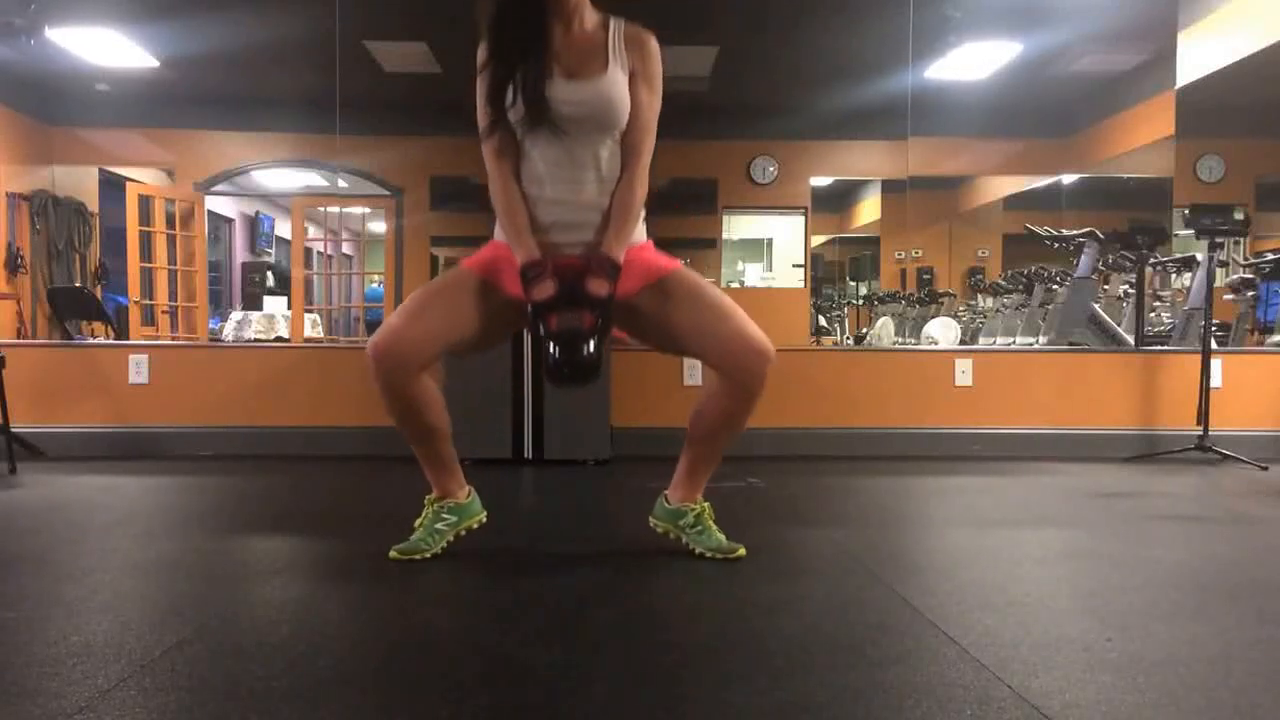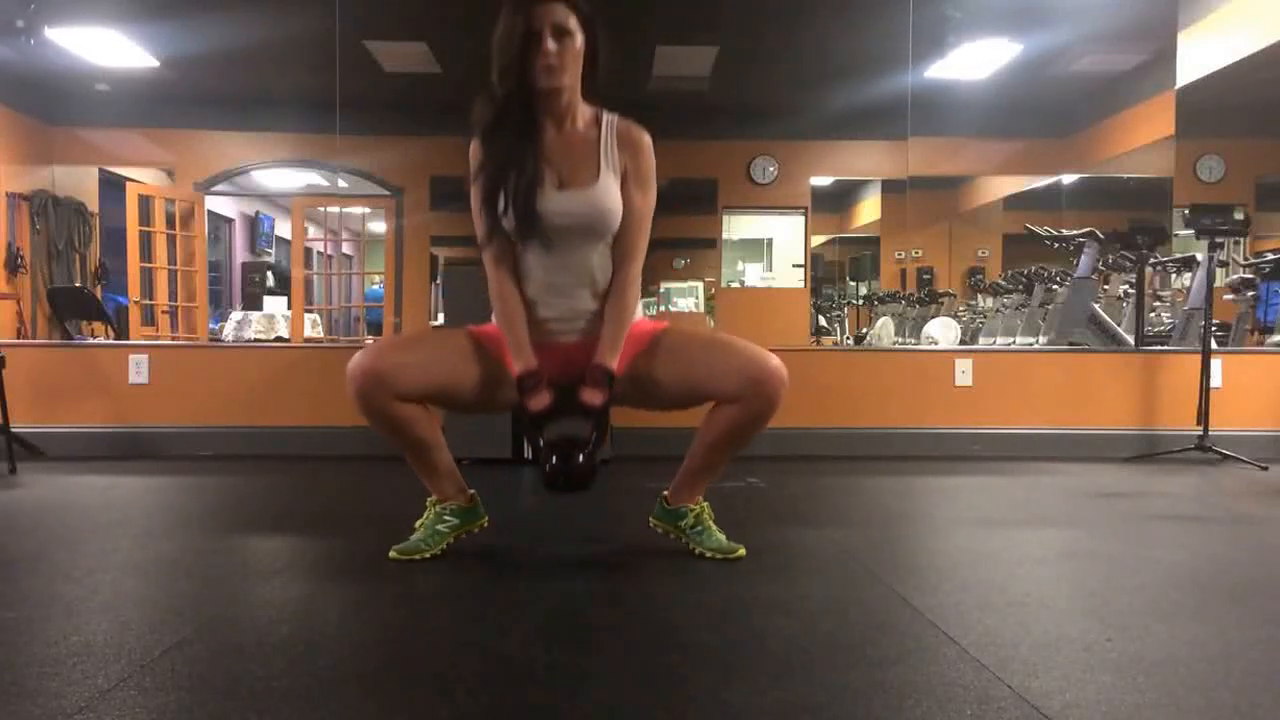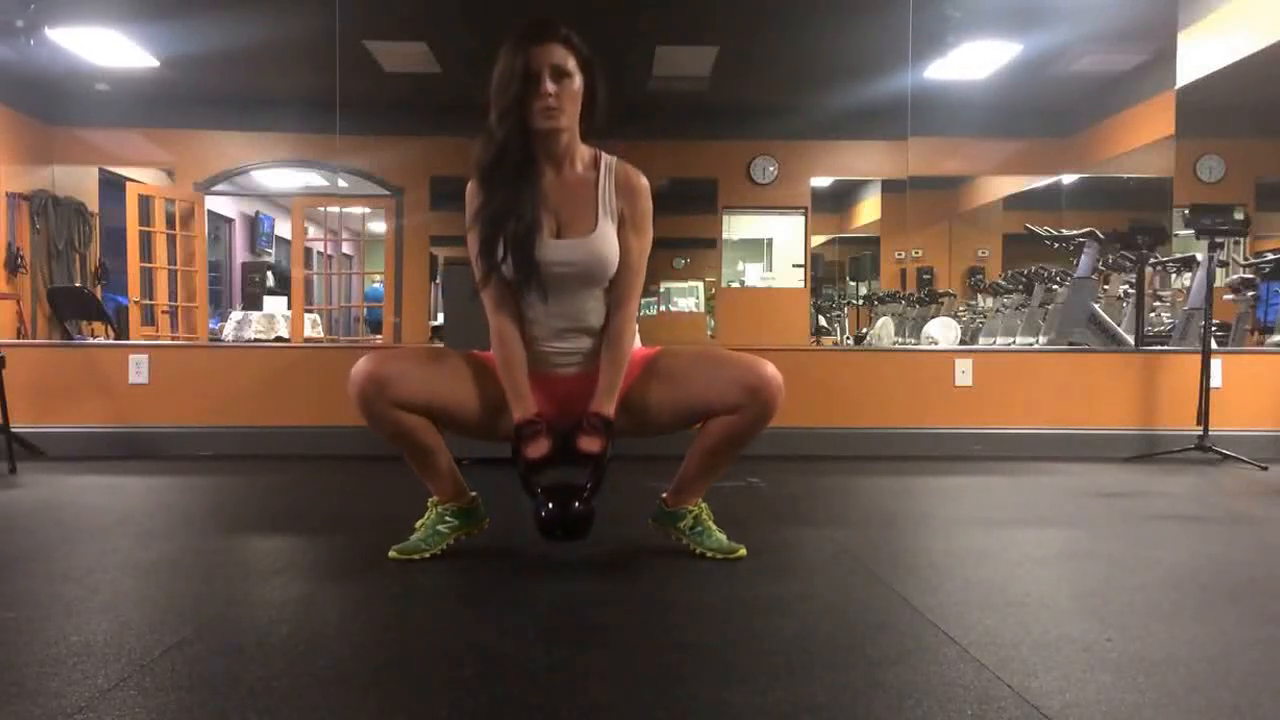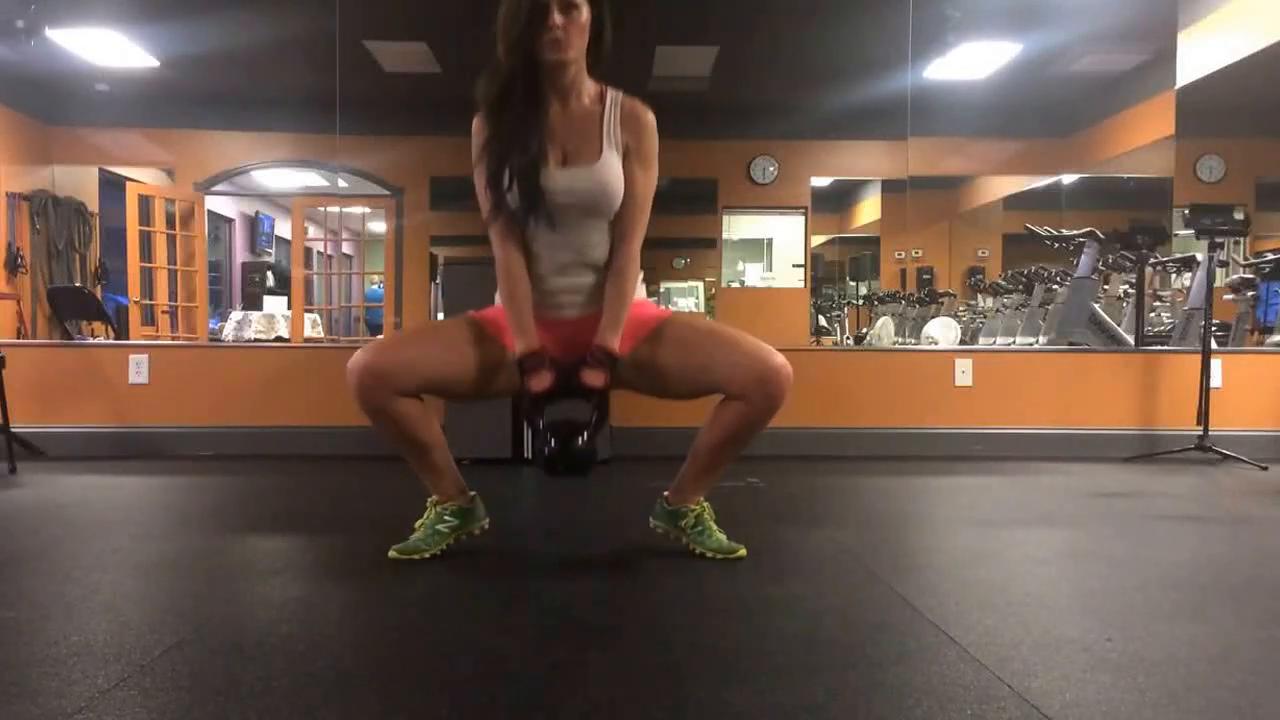
dt=0.3s
person 1, frame 1
right shoulder: (500, 45)
left elbow: (637, 163)
right elbow: (500, 162)
left wrist: (607, 260)
right wrist: (532, 265)
left hip: (623, 253)
right hip: (518, 253)
left knee: (751, 355)
right knee: (390, 351)
left ankle: (683, 502)
right ankle: (452, 498)
person 1, frame 2
left shoulder: (628, 144)
right shoulder: (491, 148)
left elbow: (628, 270)
right elbow: (499, 268)
left wrist: (602, 372)
right wrist: (528, 375)
left hip: (616, 345)
right hip: (521, 349)
left knee: (765, 379)
right knee: (369, 374)
left ankle: (682, 504)
right ankle: (454, 503)
person 1, frame 3
left shoulder: (625, 185)
right shoulder: (489, 187)
left elbow: (625, 311)
right elbow: (499, 311)
left wrist: (600, 417)
right wrist: (526, 420)
left hip: (612, 375)
right hip: (520, 378)
left knee: (762, 386)
right knee: (370, 381)
left ankle: (681, 506)
right ankle: (454, 505)
person 1, frame 4
left shoulder: (632, 119)
right shoulder: (493, 124)
left elbow: (629, 240)
right elbow: (506, 241)
left wrist: (603, 354)
right wrist: (530, 357)
left hip: (617, 317)
right hip: (522, 320)
left knee: (769, 376)
right knee: (370, 372)
left ankle: (682, 505)
right ankle: (455, 504)
